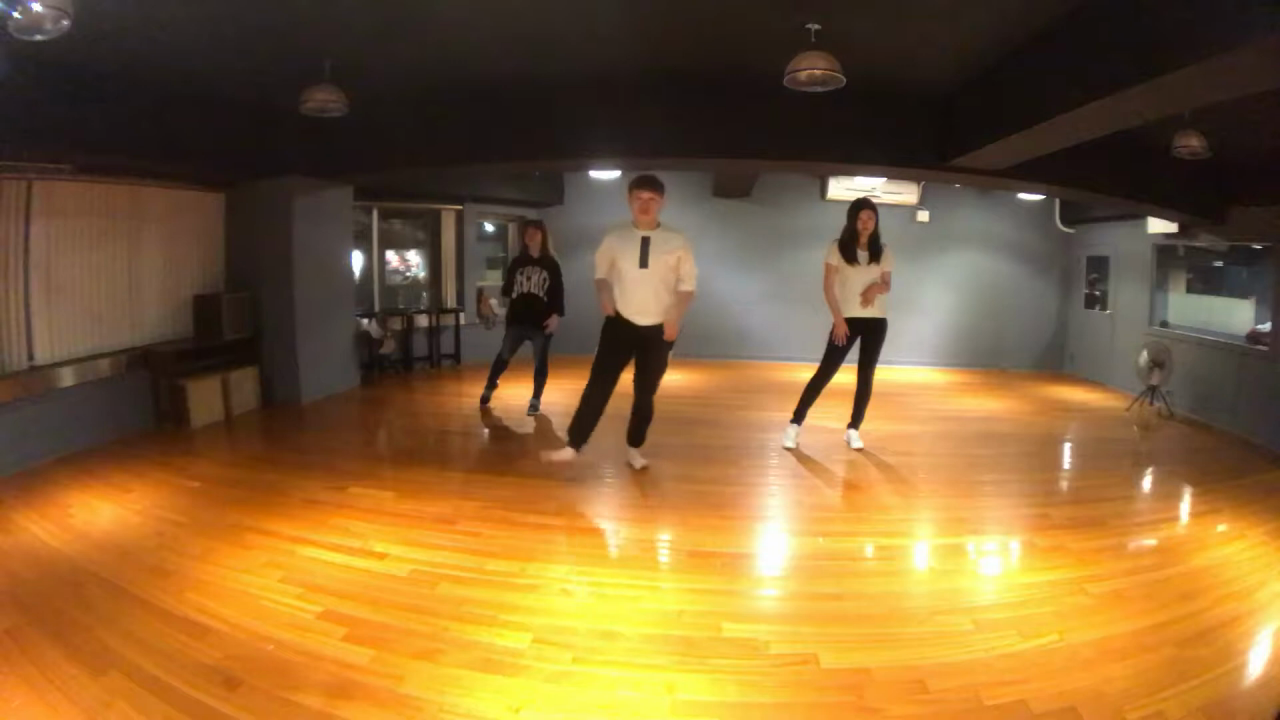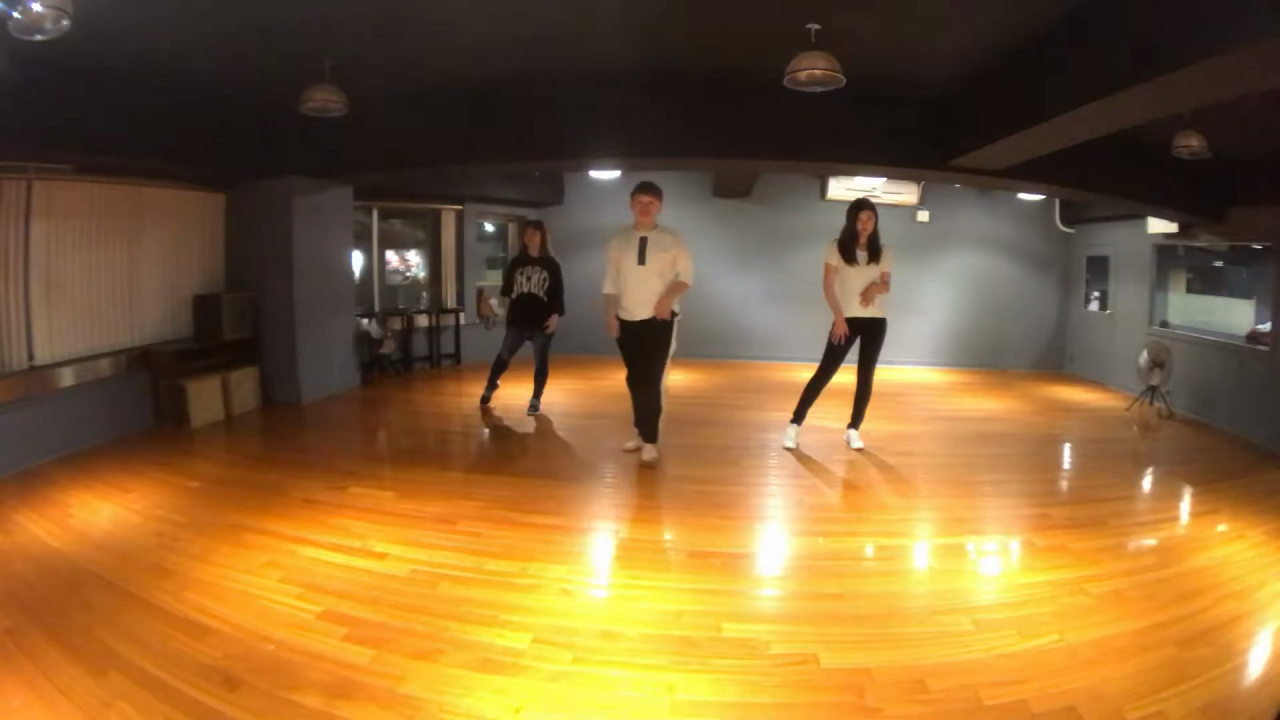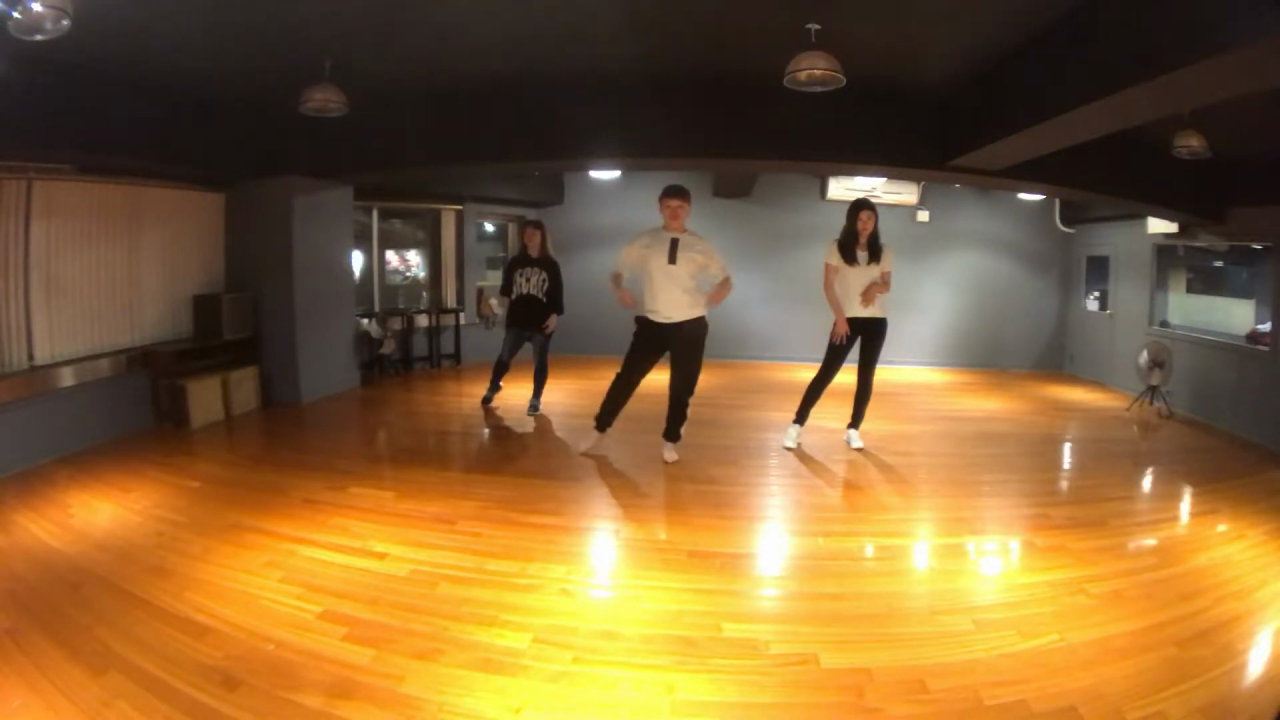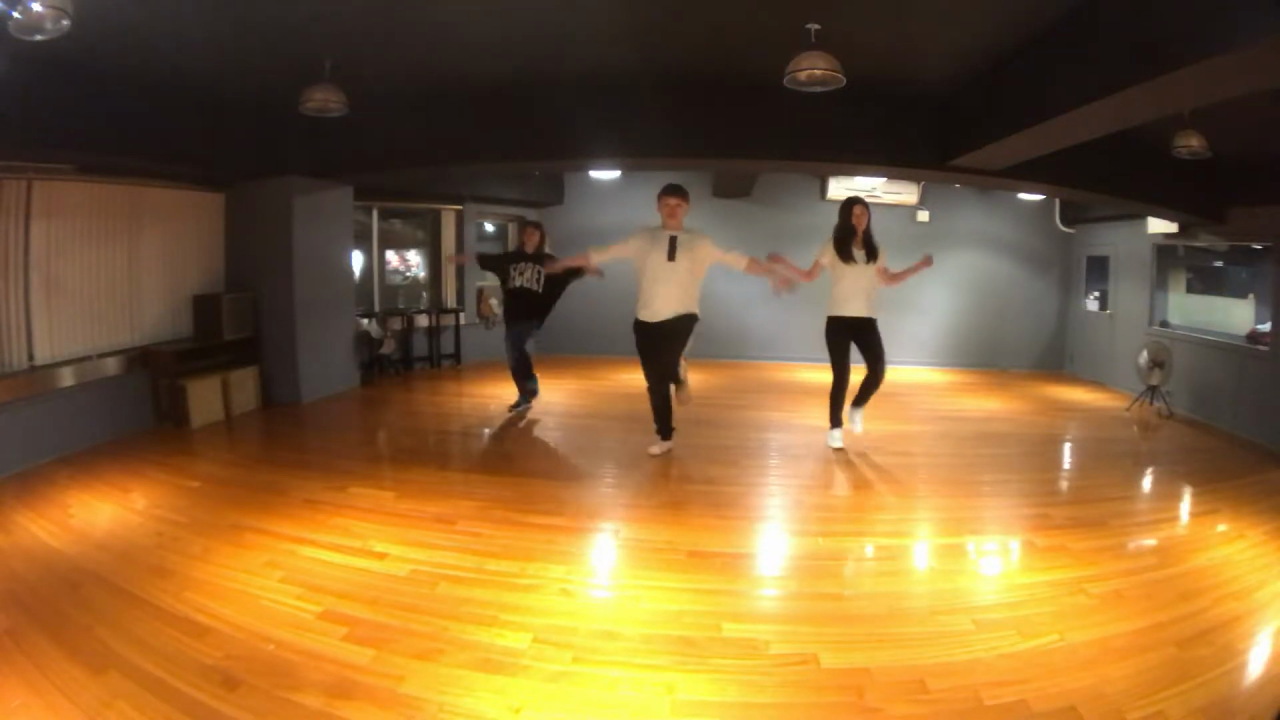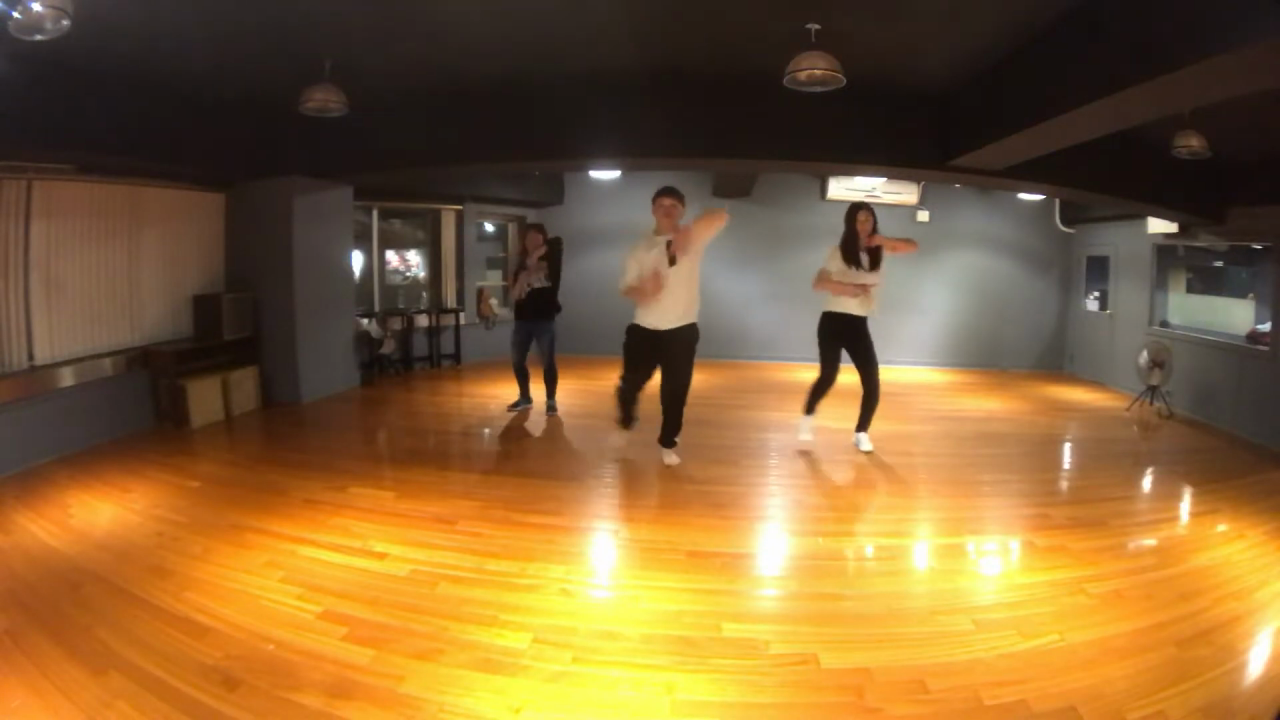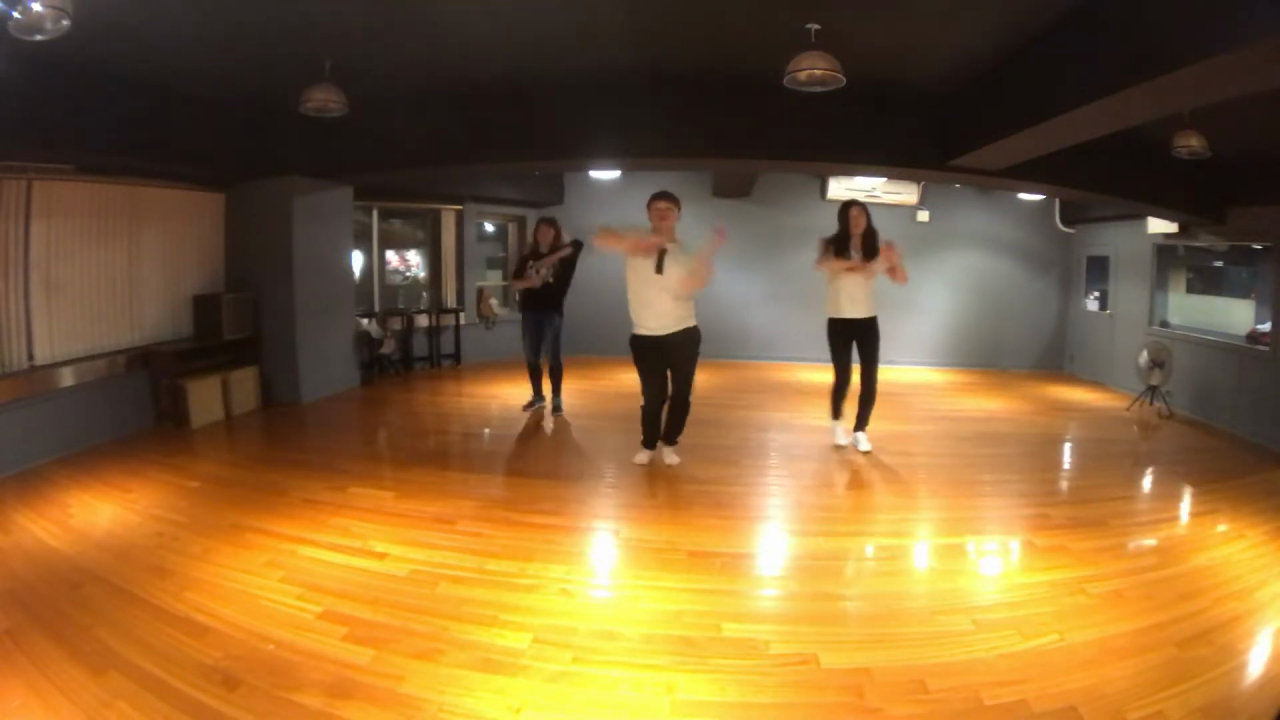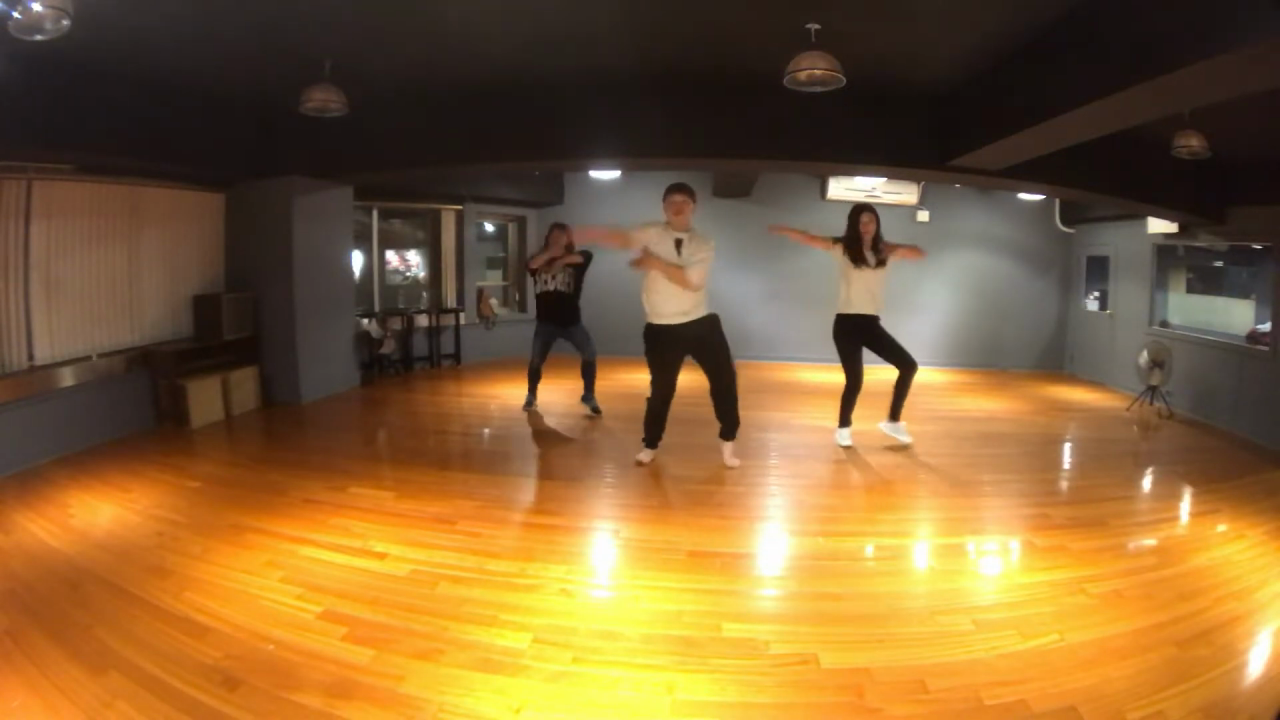
dt=0.7s
person 1, frame 1
left shoulder: (677, 242)
right shoulder: (614, 239)
left elbow: (687, 284)
right elbow: (602, 271)
left wrist: (675, 317)
right wrist: (605, 295)
left hip: (658, 327)
right hip: (620, 321)
left knee: (645, 391)
right knee: (600, 383)
left ankle: (634, 448)
right ankle: (574, 446)
person 1, frame 2
left shoulder: (672, 240)
right shoulder: (619, 242)
left elbow: (685, 277)
right elbow: (610, 283)
left wrist: (668, 297)
right wrist: (611, 316)
left hip: (659, 319)
right hip: (627, 321)
left knee: (652, 380)
right knee: (635, 380)
left ankle: (650, 442)
right ankle: (643, 433)
person 1, frame 3
left shoulder: (700, 246)
right shoulder: (645, 242)
left elbow: (722, 276)
right elbow: (620, 269)
left wrist: (722, 287)
right wrist: (619, 289)
left hip: (690, 325)
right hip: (652, 323)
left knee: (682, 387)
right knee: (627, 376)
left ankle: (670, 441)
right ankle: (600, 429)
person 1, frame 4
left shoulder: (700, 242)
right shoulder: (642, 239)
left elbow: (738, 260)
right elbow: (605, 253)
left wrist: (774, 274)
right wrist: (569, 262)
left hip: (681, 318)
right hip: (647, 322)
left knee: (669, 366)
right knee: (655, 382)
right ankle: (664, 436)
person 1, frame 5
left shoulder: (693, 238)
right shoulder: (641, 250)
left elbow: (721, 216)
right elbow: (627, 290)
left wrist: (685, 234)
right wrist: (644, 290)
left hip: (682, 330)
right hip: (644, 330)
left knee: (675, 391)
right knee: (630, 385)
left ankle: (667, 444)
right ankle: (625, 424)
person 1, frame 6
left shoulder: (687, 254)
right shoulder: (636, 242)
left elbow: (695, 286)
right elbow: (599, 238)
left wrist: (712, 250)
right wrist: (632, 243)
left hip: (683, 333)
right hip: (646, 337)
left knee: (680, 394)
right knee: (653, 395)
left ankle: (668, 442)
right ankle: (648, 445)
person 1, frame 7
left shoulder: (704, 244)
right shoulder: (653, 233)
left elbow: (691, 280)
right elbow: (624, 238)
left wrist: (655, 262)
right wrist: (594, 234)
left hip: (699, 324)
right hip: (661, 328)
left knee: (724, 379)
right knee: (662, 390)
left ankle: (728, 441)
right ankle: (650, 444)
person 2, frame 1
left shoulder: (883, 252)
right shoulder: (838, 248)
left elbow: (887, 285)
right elbow: (828, 286)
left wrist: (877, 287)
right wrist: (838, 318)
left hip: (876, 321)
right hip: (847, 319)
left knee: (866, 375)
right knee: (826, 371)
left ankle: (853, 429)
right ankle: (795, 424)
person 2, frame 2
left shoulder: (882, 253)
right shoulder: (837, 248)
left elbow: (887, 285)
right elbow: (828, 286)
left wrist: (876, 287)
right wrist: (838, 317)
left hip: (875, 321)
right hip: (846, 319)
left knee: (865, 376)
right knee: (825, 372)
left ankle: (853, 429)
right ankle: (795, 425)
person 2, frame 3
left shoulder: (883, 252)
right shoulder: (837, 248)
left elbow: (887, 285)
right elbow: (829, 286)
left wrist: (877, 287)
right wrist: (839, 317)
left hip: (876, 321)
right hip: (847, 319)
left knee: (866, 376)
right knee: (826, 372)
left ankle: (853, 429)
right ankle: (797, 424)
person 2, frame 4
left shoulder: (874, 249)
right shoulder: (833, 246)
left elbow: (888, 279)
right elbow: (809, 276)
left wrist: (917, 268)
right wrist: (785, 264)
left hip: (866, 320)
right hip: (838, 320)
left knee: (877, 371)
right knee: (841, 376)
left ankle: (856, 408)
right ankle: (835, 428)
person 2, frame 5
left shoulder: (879, 249)
right shoulder: (839, 252)
left elbow: (912, 246)
right elbow: (819, 283)
left wrist: (884, 241)
right wrist: (851, 288)
left hip: (858, 324)
right hip: (833, 320)
left knee: (872, 384)
right knee: (828, 377)
left ankle: (862, 432)
right ankle: (808, 416)
person 2, frame 6
left shoulder: (875, 251)
right shoulder: (833, 246)
left elbow: (901, 280)
right elbow: (822, 263)
left wrist: (895, 259)
right wrist: (859, 266)
left hip: (867, 322)
right hip: (838, 322)
left knee: (869, 381)
right knee: (842, 378)
left ankle: (859, 431)
right ankle: (837, 422)
person 2, frame 7
left shoulder: (885, 249)
right shoulder: (842, 247)
left elbow: (920, 253)
right elbow: (808, 239)
left wrist: (899, 250)
right wrist: (782, 230)
left hip: (870, 324)
right hip: (848, 322)
left knee: (909, 366)
right knee: (854, 381)
left ankle: (893, 422)
right ankle: (843, 428)
person 3, frame 1
left shoulder: (551, 264)
right shoulder: (517, 263)
left elbow: (558, 293)
right elbow: (507, 289)
left wrist: (555, 316)
left hip: (541, 321)
right hip: (517, 319)
left knee: (541, 360)
right knee: (504, 354)
left ankle: (535, 400)
right ankle: (489, 386)
person 3, frame 2
left shoulder: (551, 265)
right shoulder: (516, 263)
left elbow: (558, 293)
right elbow: (507, 289)
left wrist: (556, 315)
left hip: (542, 321)
right hip: (518, 319)
left knee: (541, 360)
right knee: (504, 355)
left ankle: (536, 400)
right ankle: (490, 386)
person 3, frame 3
left shoulder: (550, 265)
right shoulder: (515, 263)
left elbow: (557, 293)
right elbow: (506, 289)
left wrist: (555, 315)
left hip: (541, 321)
right hip: (517, 319)
left knee: (540, 361)
right knee: (505, 356)
left ankle: (535, 400)
right ankle: (493, 386)
person 3, frame 4
left shoulder: (547, 260)
right shoulder: (510, 257)
left elbow: (567, 270)
right elbow: (488, 260)
left wrist: (586, 269)
right wrist: (466, 258)
left hip: (532, 314)
right hip: (513, 314)
left knee: (517, 348)
right knee: (513, 357)
left ankle: (532, 382)
right ankle: (524, 396)
person 3, frame 5
left shoulder: (549, 259)
right shoulder: (521, 267)
left elbow: (557, 243)
right elbow: (515, 296)
left wrist: (534, 257)
right wrist: (521, 278)
left hip: (544, 318)
right hip: (523, 319)
left knee: (548, 361)
right knee: (517, 360)
left ankle: (551, 400)
right ankle: (525, 398)
person 3, frame 6
left shoulder: (561, 254)
right shoulder: (528, 258)
left elbow: (578, 245)
right elbow: (515, 283)
left wrist: (554, 257)
right wrist: (531, 281)
left hip: (552, 313)
right hip: (530, 313)
left knee: (552, 356)
right knee: (531, 358)
left ankle: (557, 399)
right ankle: (538, 396)
person 3, frame 7
left shoulder: (572, 260)
right shoulder: (542, 260)
left elbow: (587, 256)
right elbow: (532, 264)
left wrist: (563, 260)
right wrist: (550, 253)
left hip: (571, 320)
right hip: (546, 321)
left knee: (589, 355)
right knee: (536, 361)
left ankle: (589, 397)
right ankle: (531, 396)
